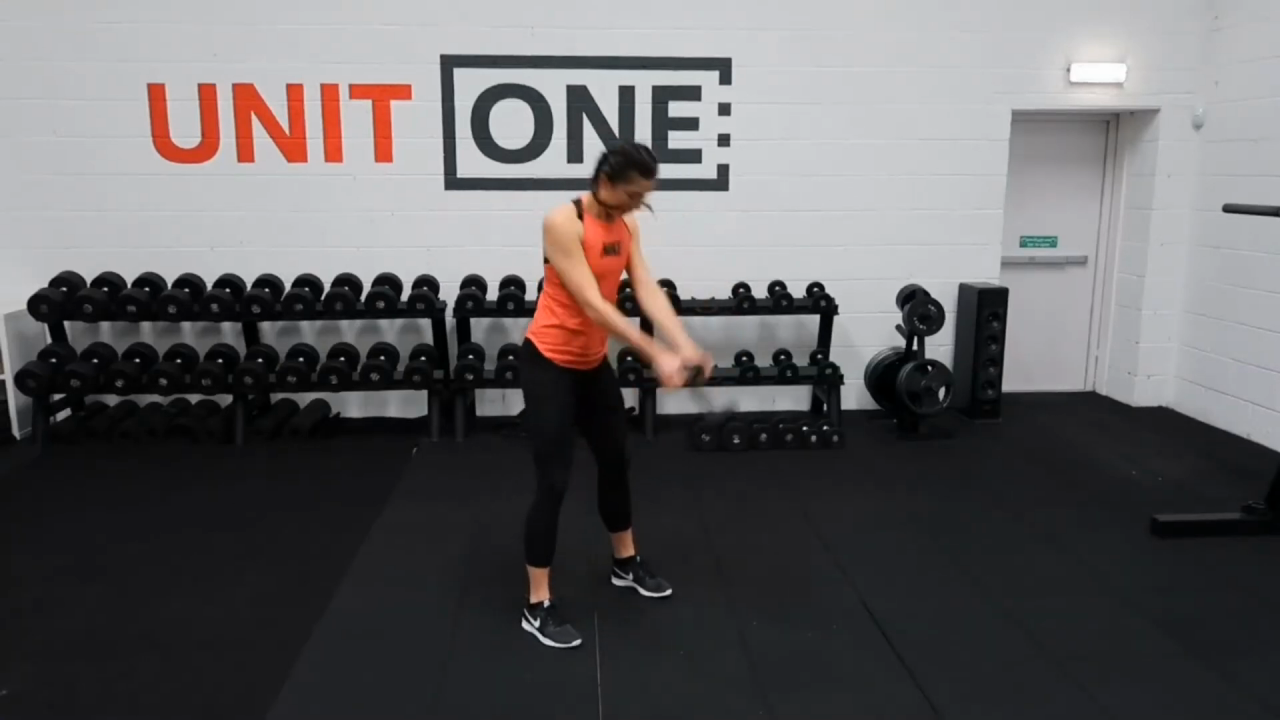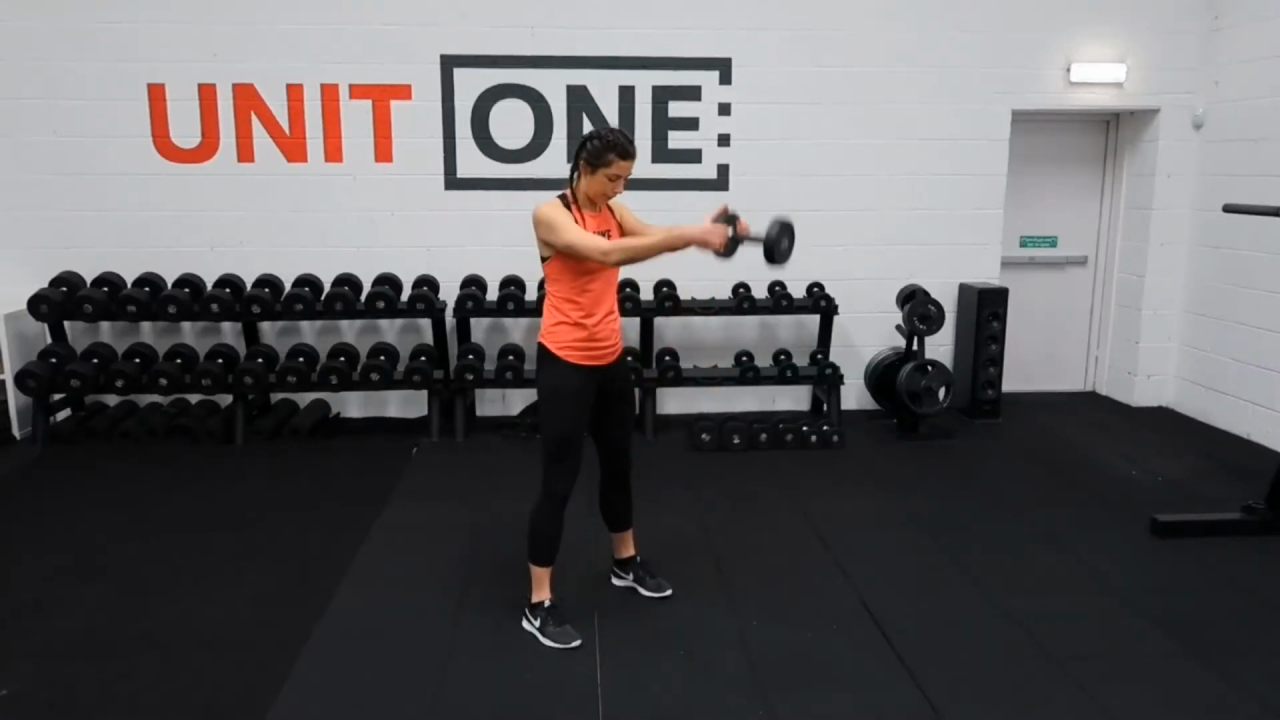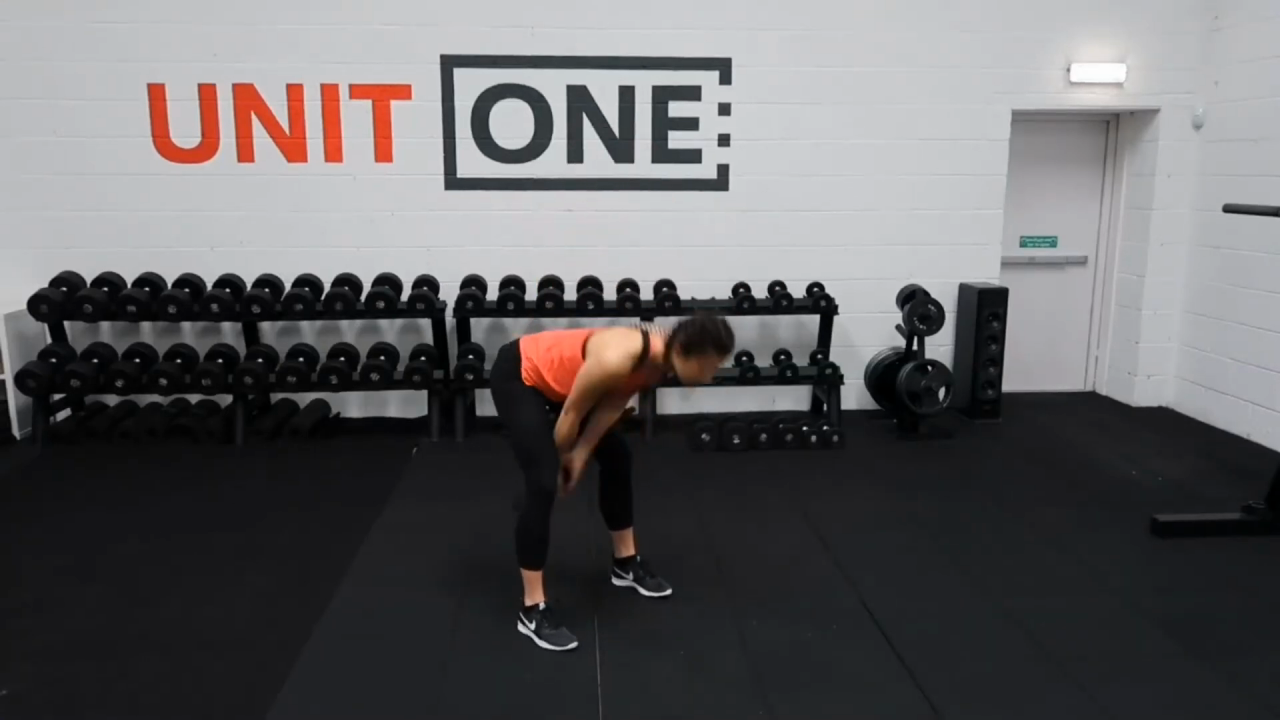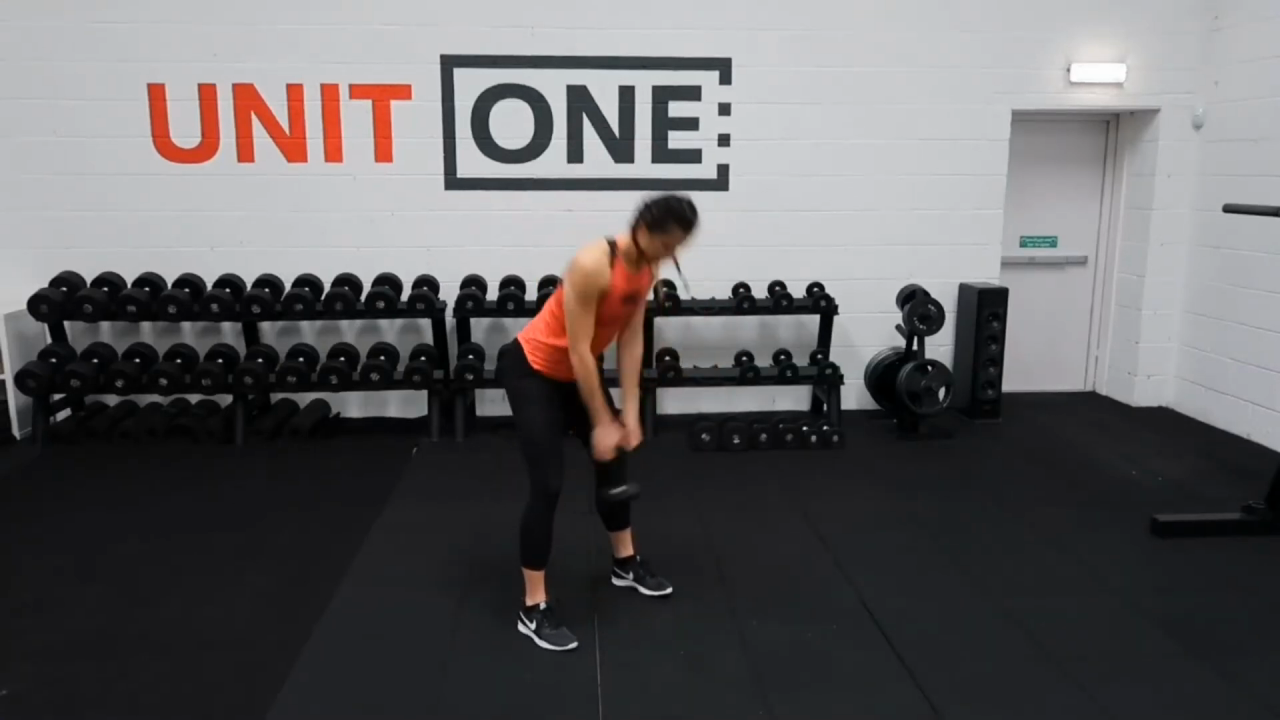
dt=0.5s
person 1, frame 1
left shoulder: (626, 226)
right shoulder: (562, 222)
left elbow: (647, 290)
right elbow: (592, 304)
left wrist: (683, 346)
right wrist: (655, 355)
left hip: (593, 363)
right hip: (548, 363)
left knee: (615, 463)
right knee: (554, 482)
left ankle: (625, 564)
right ankle: (538, 606)
person 1, frame 2
left shoulder: (612, 211)
right shoulder: (550, 215)
left elbow: (654, 242)
right elbow: (606, 255)
left wrist: (704, 231)
right wrist: (689, 234)
left hip: (609, 362)
right hip: (565, 365)
left knee: (618, 464)
right knee: (559, 482)
left ankle: (626, 563)
right ankle: (538, 606)
person 1, frame 3
left shoulder: (666, 352)
right shoulder: (617, 359)
left elbow: (614, 406)
right elbow: (569, 414)
left wrist: (580, 455)
right wrist: (559, 462)
left hip: (562, 381)
right hip: (521, 373)
left knee: (618, 465)
right knee: (543, 484)
left ankle: (626, 561)
right ankle: (533, 609)
person 1, frame 4
left shoulder: (644, 268)
right shoulder: (593, 265)
left elbow: (631, 343)
right elbow: (580, 352)
left wrist: (630, 415)
right wrist: (600, 424)
left hip: (578, 372)
right hip: (533, 368)
left knee: (613, 460)
right knee: (548, 482)
left ankle: (626, 562)
right ankle: (533, 606)
